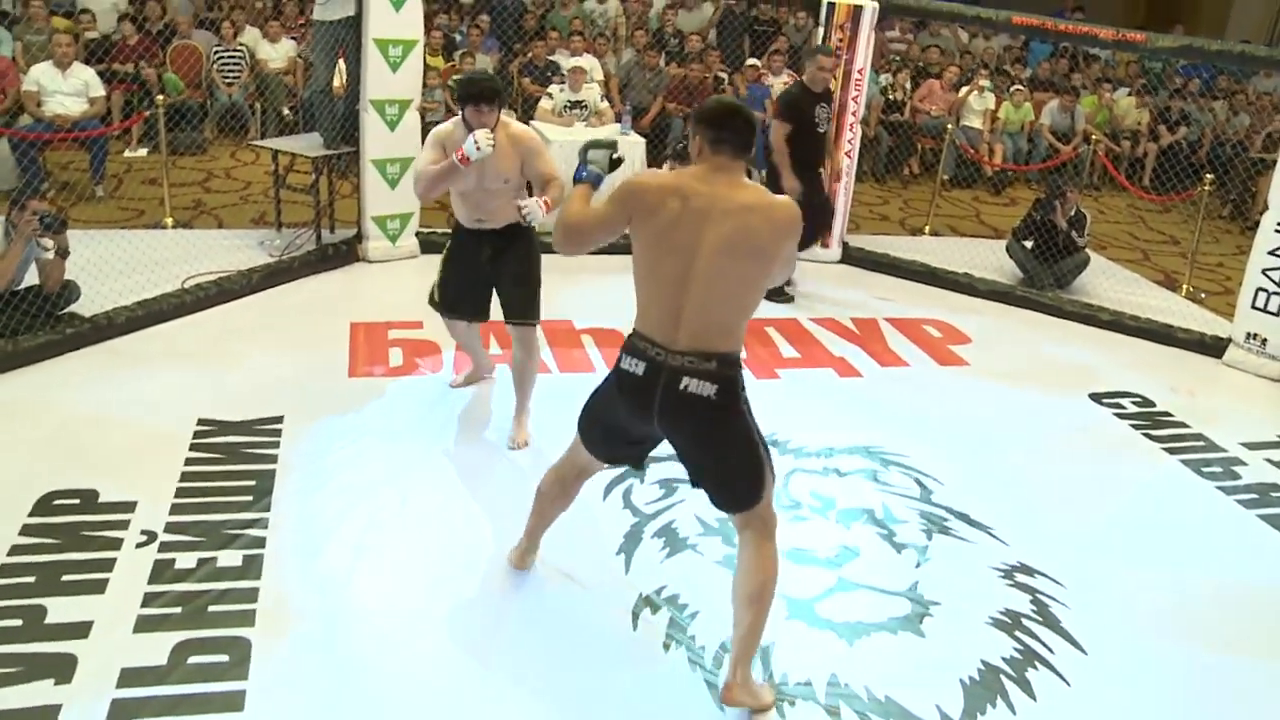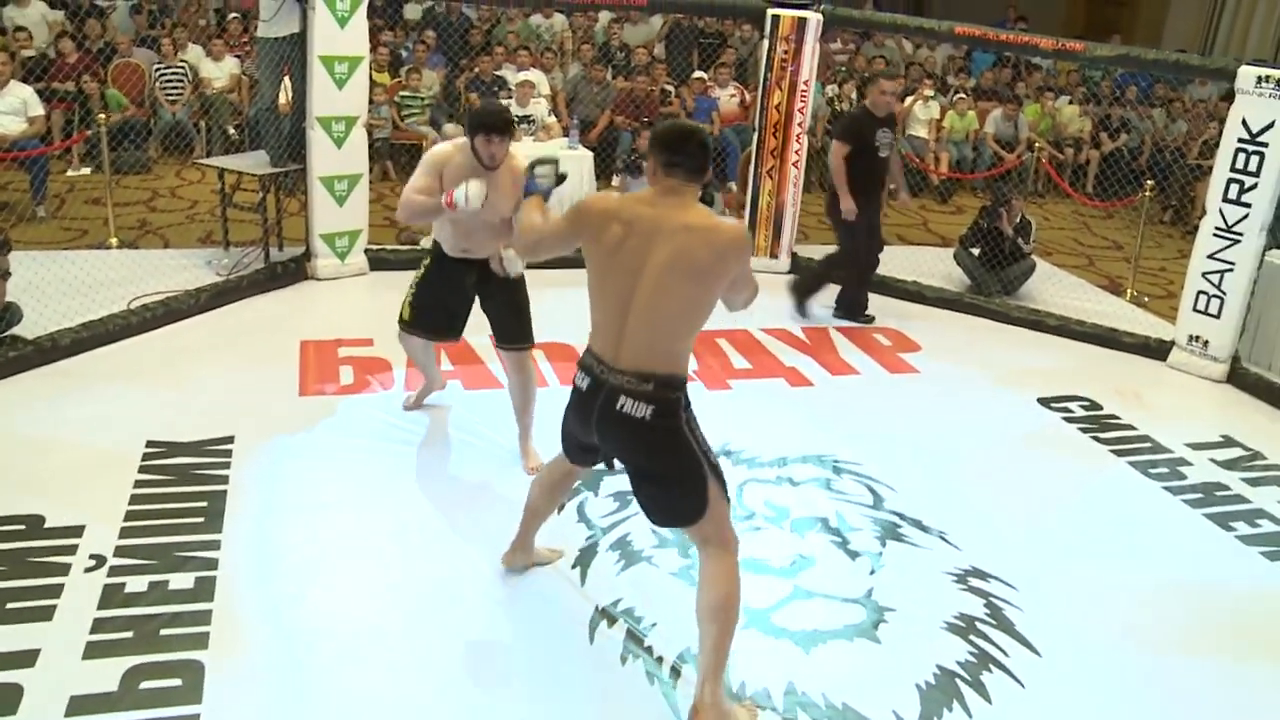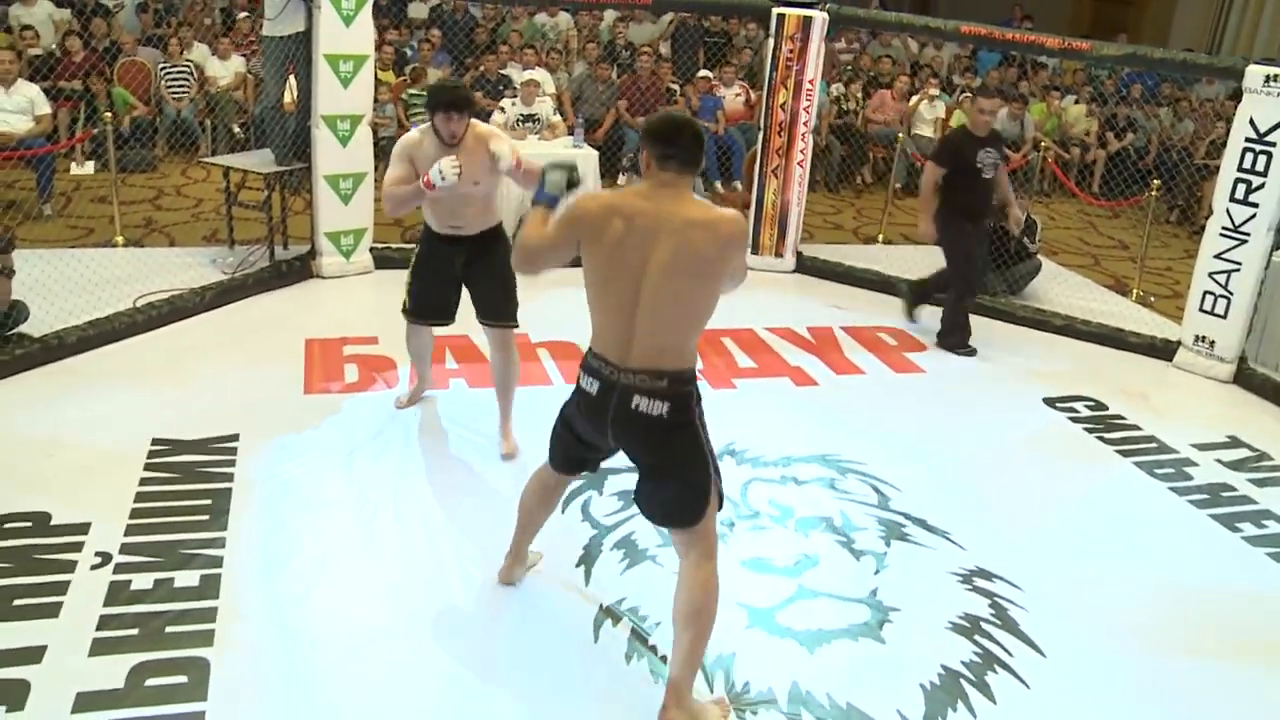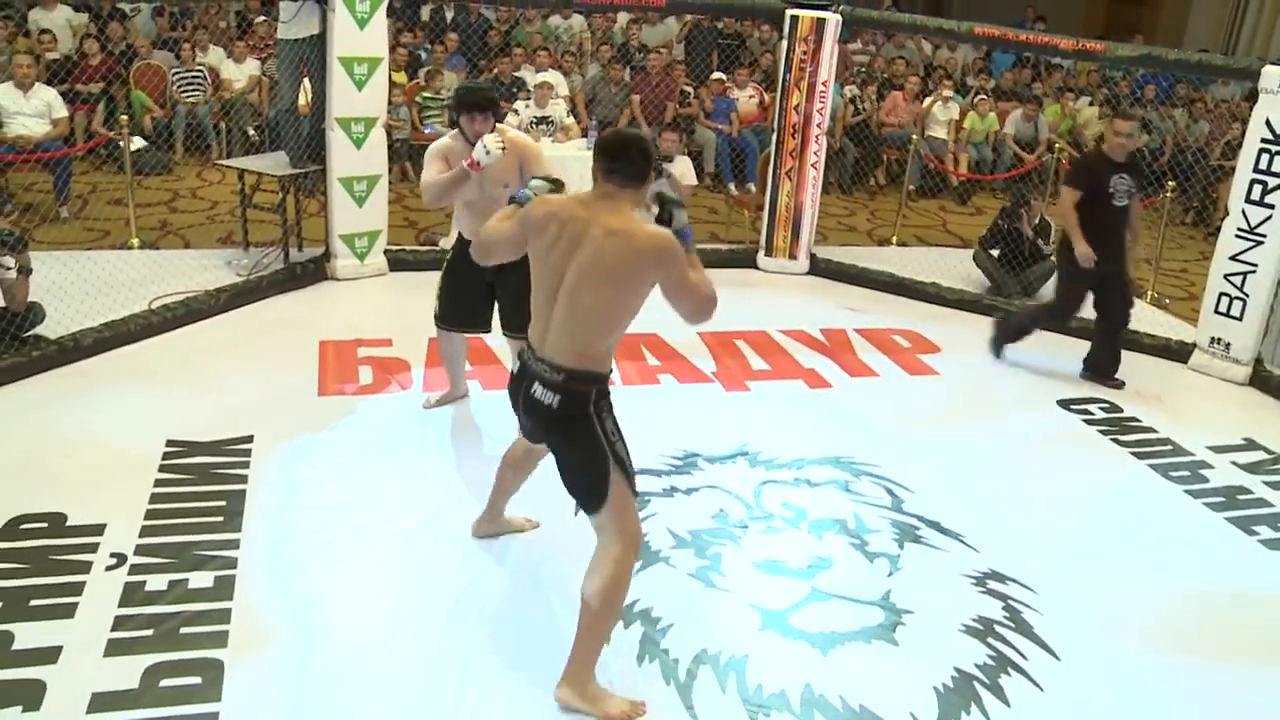
dt=0.5s
person 1, frame 1
left shoulder: (648, 189)
right shoulder: (781, 214)
left elbow: (567, 237)
left wrist: (587, 176)
left hip: (637, 373)
right hip: (713, 391)
left knee: (575, 462)
right knee: (759, 532)
left ankle: (524, 553)
right ankle: (740, 684)
person 1, frame 2
left shoulder: (601, 211)
right shoulder: (726, 236)
left elbow: (526, 243)
right elbow: (743, 298)
left wrist: (536, 190)
left hip: (592, 388)
right hip: (655, 406)
left knee: (568, 463)
right knee: (718, 546)
left ankle: (520, 550)
person 1, frame 3
left shoulder: (594, 209)
right shoulder: (728, 226)
left elbow: (525, 258)
left wrist: (547, 197)
left hip: (597, 390)
right hip: (667, 406)
left knee: (555, 472)
right knee: (699, 552)
left ankle: (515, 561)
person 1, frame 4
left shoulder: (548, 211)
right shoulder: (653, 242)
left elbow: (482, 250)
right elbow: (701, 310)
left wrist: (519, 201)
right wrist: (684, 239)
left hip: (528, 376)
right hip: (576, 396)
left knee: (533, 440)
right knee: (621, 538)
left ankle: (491, 517)
person 2, frame 1
left shoulder: (522, 137)
right shoulder: (442, 135)
left elbow: (557, 185)
right elbow: (422, 188)
left wrist: (545, 203)
right wrist: (463, 157)
left hip: (514, 237)
right hip: (467, 237)
left knee: (523, 330)
right knee: (455, 315)
left ankle: (520, 415)
right ankle: (481, 365)
person 2, frame 2
left shoulder: (521, 172)
right shoulder: (441, 157)
right elbow: (406, 211)
right wrist: (453, 201)
left hip: (498, 267)
right hip: (446, 260)
left knee: (519, 356)
right knee: (411, 333)
left ankle: (525, 441)
right ankle: (433, 380)
person 2, frame 3
left shoulder: (490, 139)
right shoulder: (411, 144)
left elbow: (537, 183)
right elbow: (390, 205)
left wrist: (515, 166)
right wrist: (428, 183)
left hip: (487, 242)
right hip: (437, 242)
left knee: (502, 334)
right knee: (417, 321)
left ankle: (505, 427)
right ankle: (422, 382)
person 2, frame 4
left shoulder: (520, 144)
right shoulder: (441, 150)
right elbow: (431, 198)
right wrist: (472, 164)
right hip: (470, 250)
left knee: (523, 341)
right knee: (448, 327)
right ankle: (456, 386)
person 3, frame 1
left shoulder: (827, 95)
right shoulder: (792, 97)
right elbow: (776, 136)
right wrist: (787, 176)
left hip: (810, 173)
right hip: (788, 175)
left knee: (822, 220)
right ankle: (770, 284)
person 3, frame 2
left shoulder: (889, 120)
right shoulder: (854, 120)
right elbow: (835, 157)
left wrist: (900, 187)
right wrist: (844, 196)
left hip: (871, 201)
right hip: (849, 200)
left knee: (869, 255)
right knee: (852, 254)
left ankle: (850, 306)
right ankle: (802, 288)
person 3, frame 3
left shoulder: (996, 140)
right shoulder: (954, 141)
left elbow: (1000, 173)
right elbow: (929, 180)
left wrist: (1012, 206)
right wrist: (926, 220)
left hip: (979, 221)
right hip: (955, 223)
left knee: (964, 275)
right knee: (965, 280)
left ankle: (916, 291)
right ankle: (953, 338)
person 3, frame 4
left shoulder: (1134, 168)
right shoulder: (1087, 164)
right elbow: (1066, 204)
left wrist: (1136, 241)
right wrist: (1079, 244)
left hip: (1112, 253)
right hip: (1082, 251)
left knee: (1117, 312)
right knee: (1062, 310)
left ankle: (1099, 368)
right ankle: (1007, 330)
